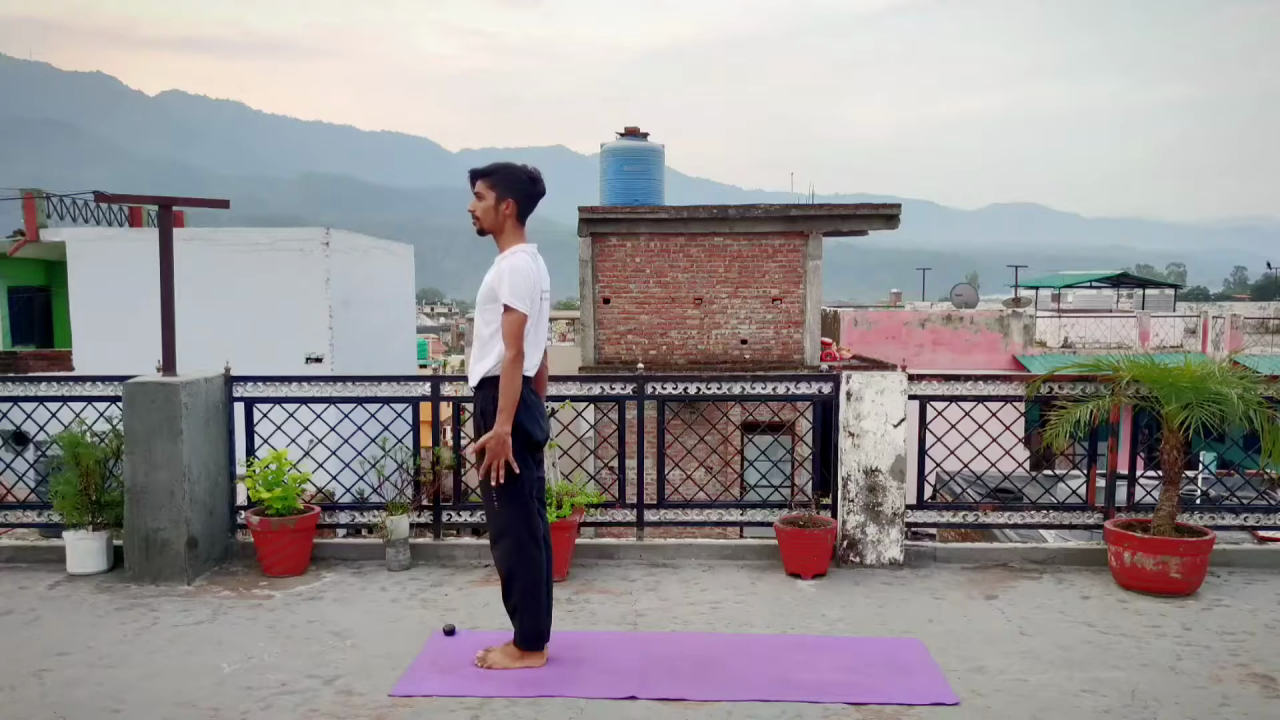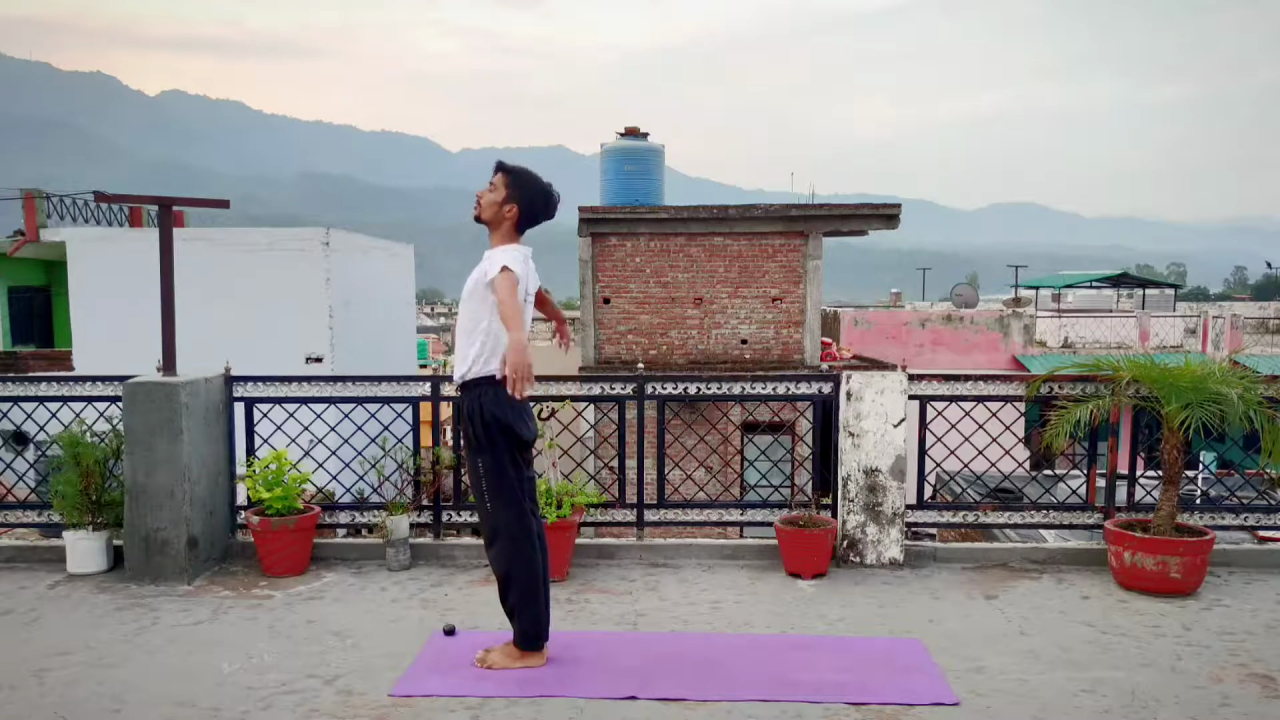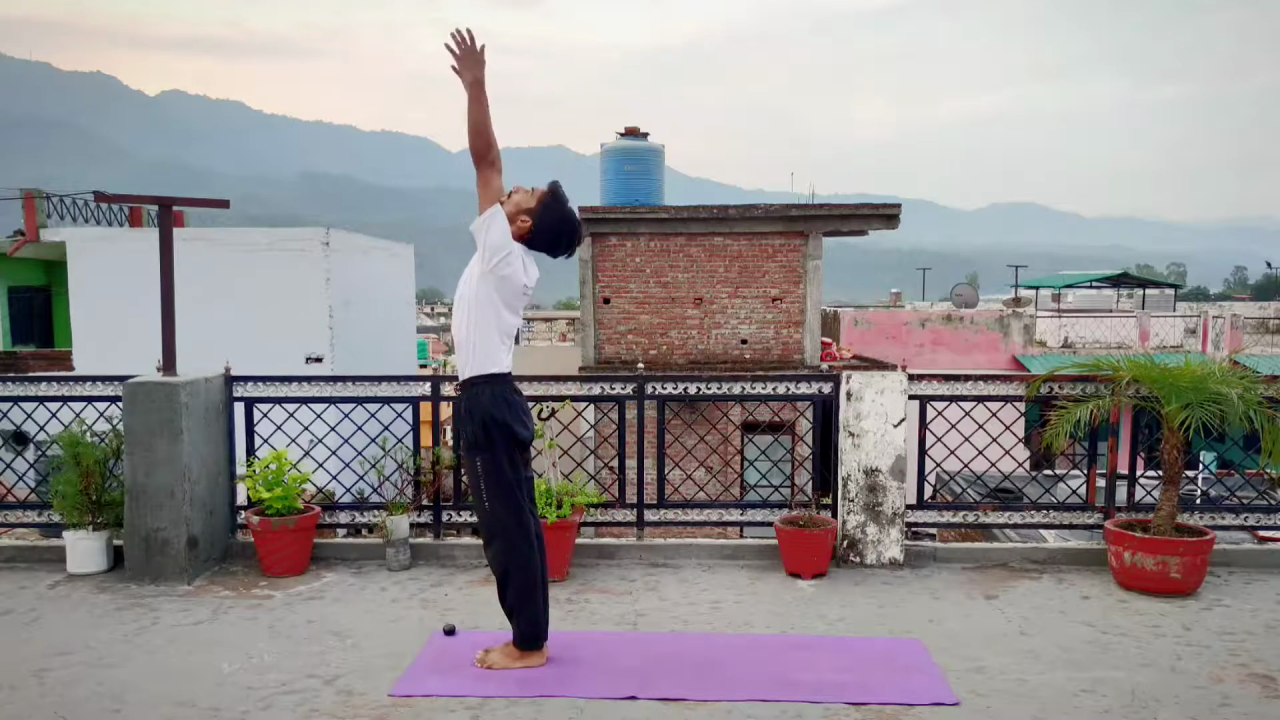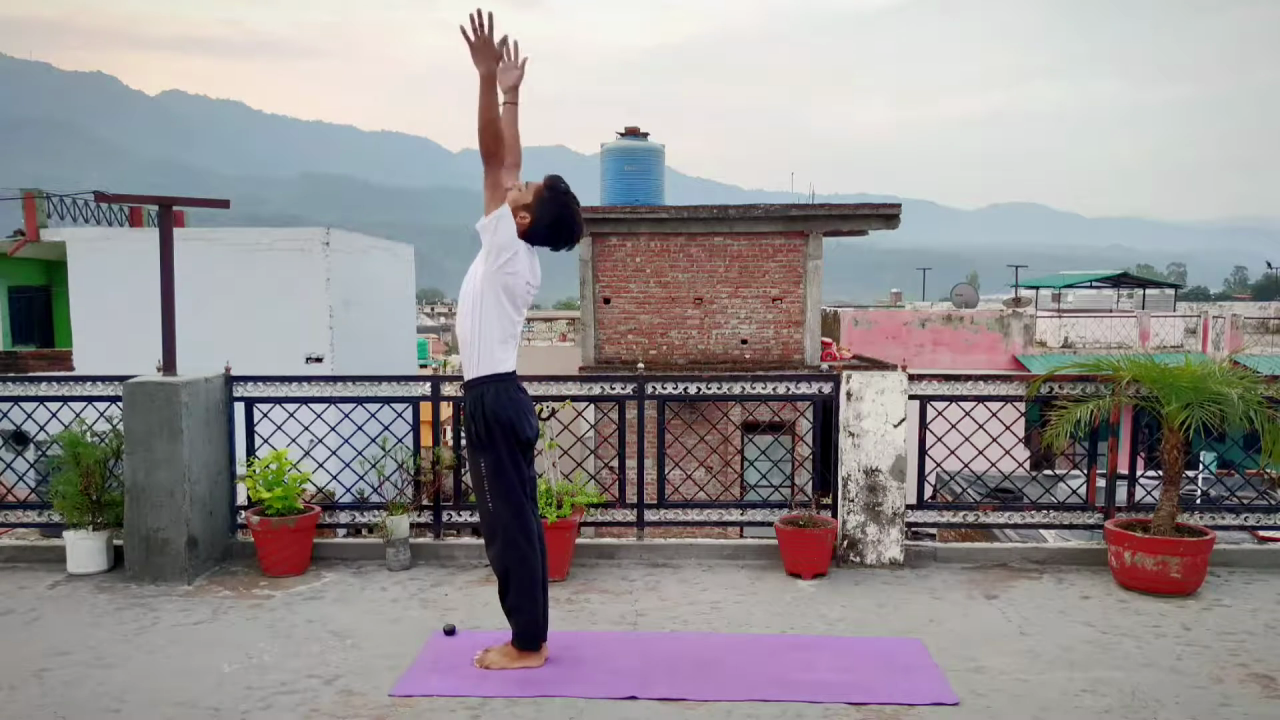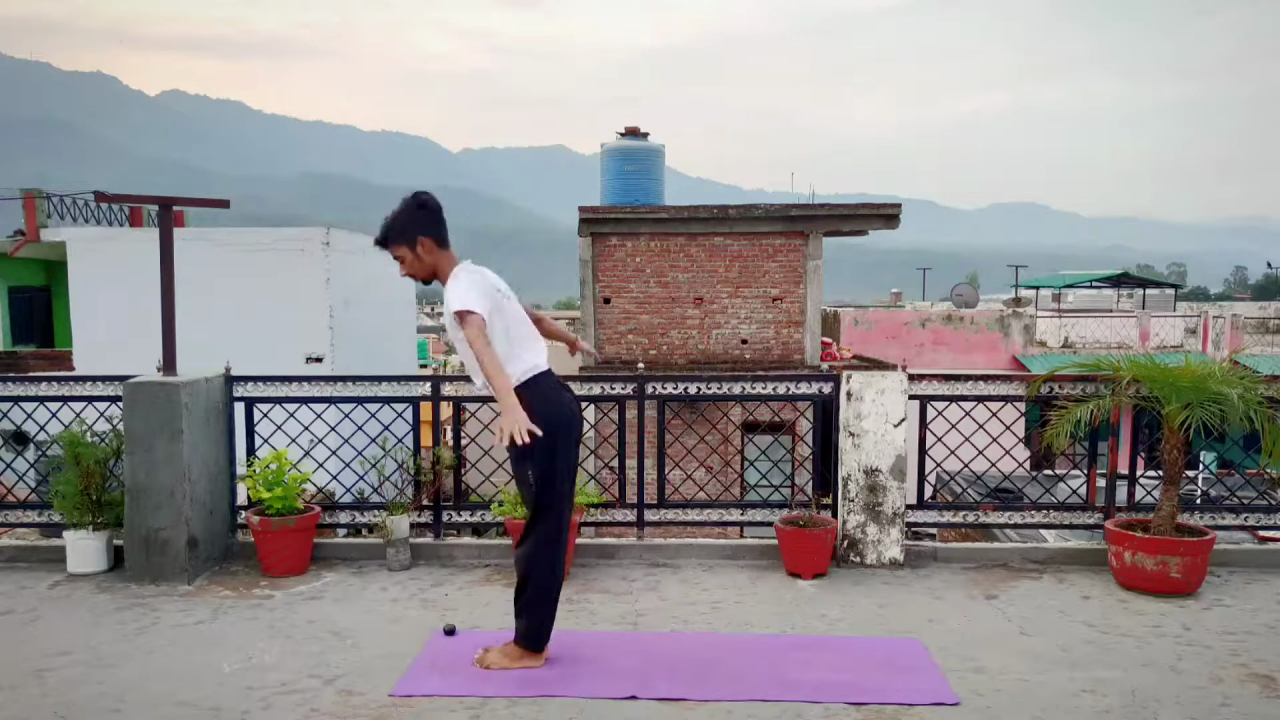
dt=0.5s
person 1, frame 1
left shoulder: (514, 266)
right shoulder: (527, 262)
left elbow: (513, 352)
left wrist: (501, 425)
left hip: (504, 403)
right hip: (518, 402)
left knee: (513, 527)
right knee: (526, 525)
left ankle: (528, 646)
right ankle: (531, 636)
person 1, frame 2
left shoulder: (506, 256)
right shoulder: (518, 262)
left elbow: (510, 296)
right elbow: (539, 292)
left wrist: (517, 342)
right wrist: (559, 321)
left hip: (489, 400)
right hip: (497, 401)
left knee: (508, 525)
right knee: (518, 521)
left ankle: (528, 644)
right ankle: (531, 635)
person 1, frame 3
left shoulder: (501, 251)
right shoulder: (516, 259)
left elbow: (485, 163)
right elbow: (493, 166)
left wrist: (475, 83)
right wrist: (476, 86)
left hip: (485, 401)
right hip: (496, 399)
left knee: (506, 525)
right knee: (515, 522)
left ankle: (527, 644)
right ankle: (530, 634)
person 1, frame 4
left shoulder: (505, 248)
right shoulder: (520, 254)
left elbow: (498, 158)
right elbow: (508, 162)
left wrist: (489, 76)
right wrist: (508, 92)
left hip: (491, 400)
right hip: (502, 397)
left knee: (508, 523)
right knee: (516, 520)
left ankle: (527, 646)
right ankle: (530, 635)
person 1, frame 5
left shoulder: (462, 288)
right shoulder: (481, 278)
left elbow: (484, 346)
right elbow: (535, 318)
left wrist: (510, 401)
right wrist: (572, 341)
left hip: (539, 406)
right hip: (545, 401)
left knee: (544, 529)
right knee: (544, 526)
left ankle: (529, 646)
right ankle: (531, 637)
